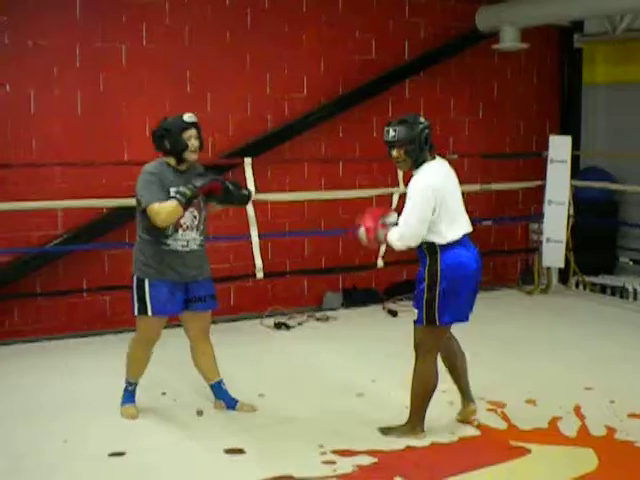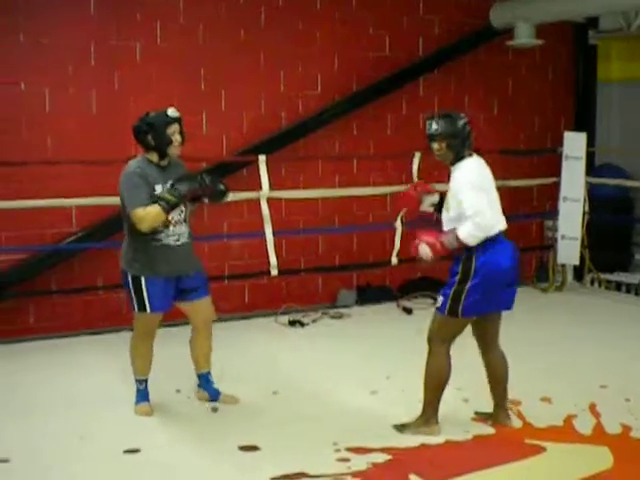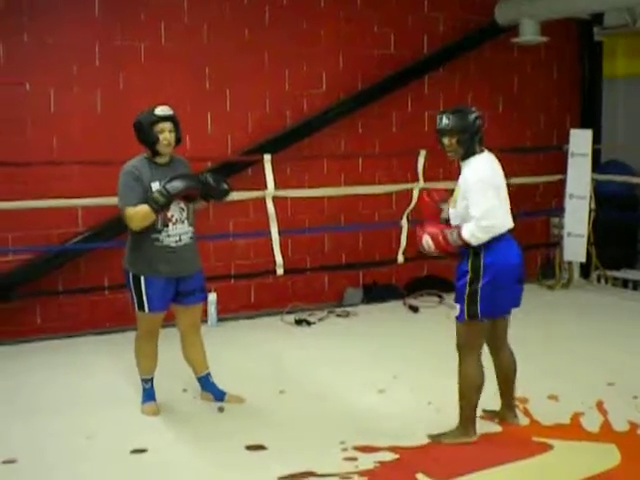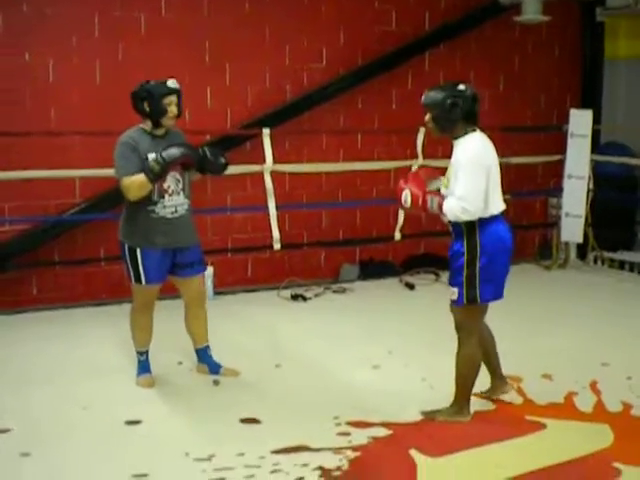
dt=0.4s
person 1, frame 1
left shoulder: (423, 182)
right shoulder: (442, 168)
left elbow: (409, 236)
left wrist: (377, 231)
right wrist: (393, 219)
left hip: (444, 264)
right hip: (465, 256)
left knee: (425, 350)
right knee: (441, 333)
left ankle: (415, 425)
right ankle: (467, 400)
person 1, frame 2
left shoulder: (466, 175)
right shoulder: (473, 166)
left elbow: (481, 223)
left wrist: (442, 243)
right wrist: (434, 201)
left hip: (479, 262)
right hip: (499, 255)
left knee: (438, 341)
right knee: (488, 342)
left ankle: (428, 418)
right ankle: (501, 411)
person 1, frame 3
left shoulder: (475, 172)
right shoulder: (485, 161)
left elbow: (487, 224)
left wrist: (446, 236)
right wrist: (451, 206)
left hip: (486, 261)
right hip: (505, 254)
left knee: (468, 350)
right knee: (498, 341)
left ankle: (466, 428)
right ankle: (508, 410)
person 1, frame 4
left shoulder: (469, 151)
right shoulder: (476, 142)
left elbow: (466, 208)
left wrist: (426, 200)
right wrist: (439, 186)
left hip: (478, 242)
right hip: (490, 235)
left knee: (466, 329)
right knee: (472, 320)
left ankle: (460, 408)
right ankle: (498, 381)
person 2, frame 1
left shoulder: (198, 171)
right shoulder: (153, 173)
left elbow: (211, 204)
right elbow: (160, 216)
left wrist: (231, 194)
right wrist: (193, 189)
left hip: (195, 271)
right hip: (156, 271)
left knee: (200, 335)
right knee: (147, 336)
left ankle: (221, 395)
right ankle: (129, 392)
person 2, frame 2
left shoulder: (177, 166)
right shoulder: (135, 173)
right elbow: (144, 221)
left wrist: (204, 191)
right wrist: (176, 193)
left hip: (184, 263)
right hip: (146, 268)
left knee: (205, 320)
right knee: (145, 331)
left ankle: (206, 386)
right ankle: (141, 391)
person 2, frame 3
left shoulder: (181, 165)
right shoulder: (134, 171)
right elbow: (134, 220)
left wrist: (206, 192)
right wrist: (165, 194)
left hip: (187, 264)
right hip: (149, 268)
left knee: (191, 327)
right knee: (148, 330)
left ankle: (208, 388)
right ankle: (148, 391)
person 2, frame 4
left shoulder: (177, 137)
right shoulder: (130, 141)
right elbow: (131, 190)
left wrist: (204, 165)
right wrist: (161, 163)
left hip: (184, 236)
right hip: (146, 239)
left knee: (196, 296)
right knee: (144, 302)
left ankle: (205, 360)
right ankle: (143, 364)
